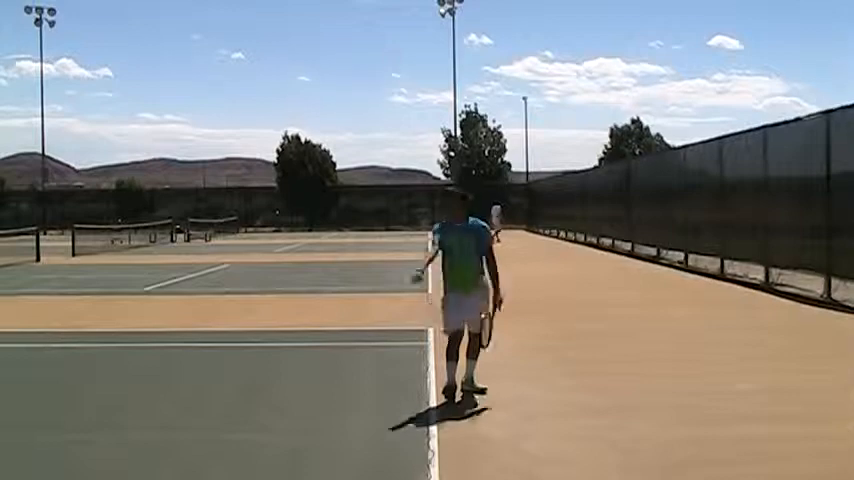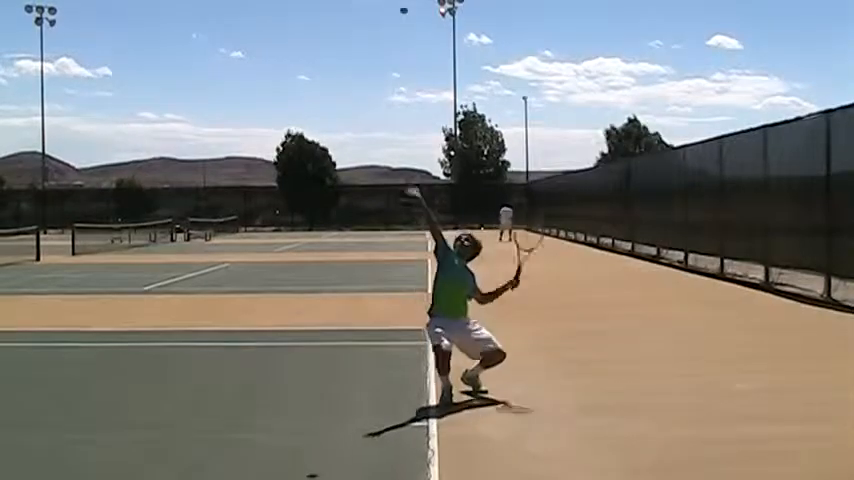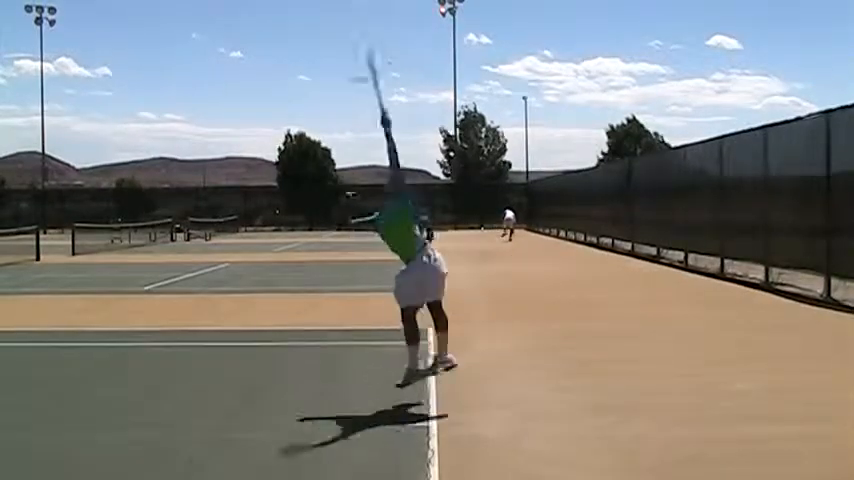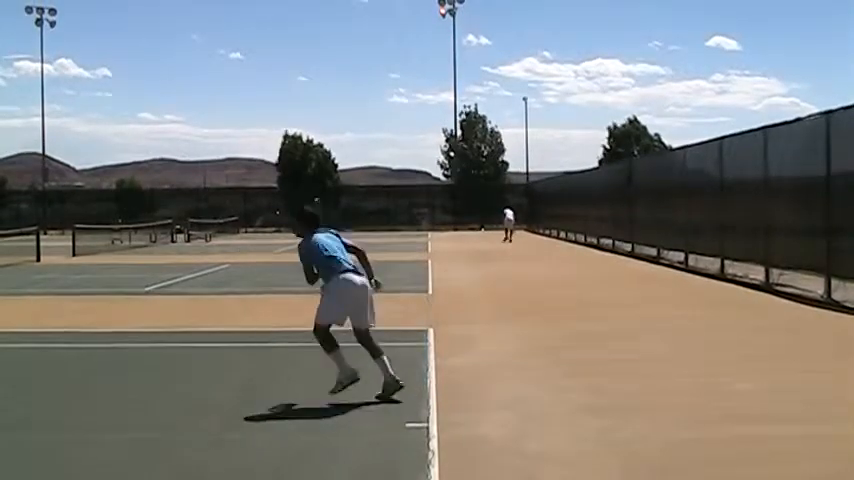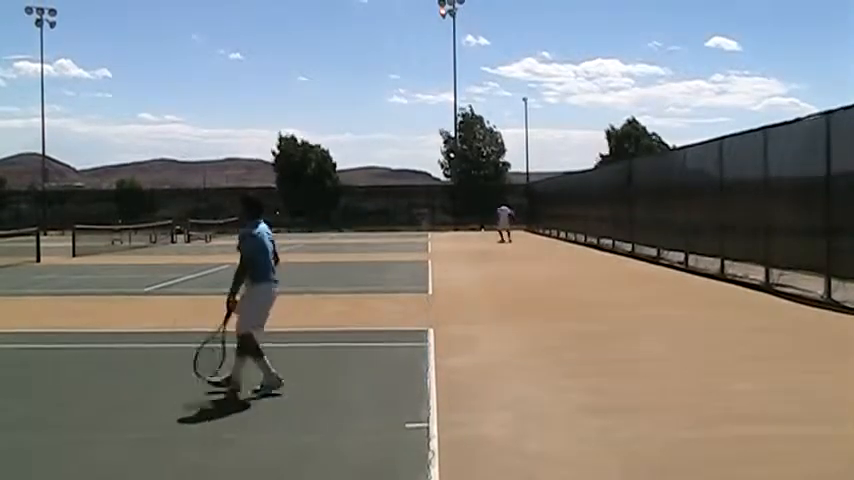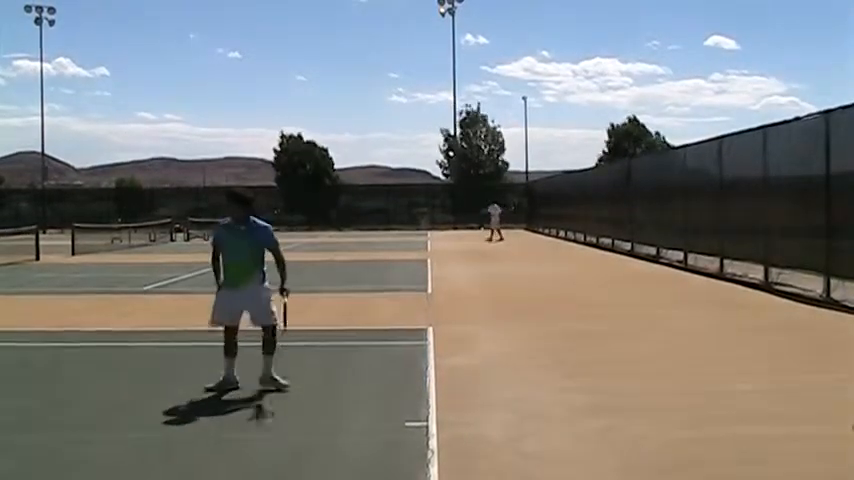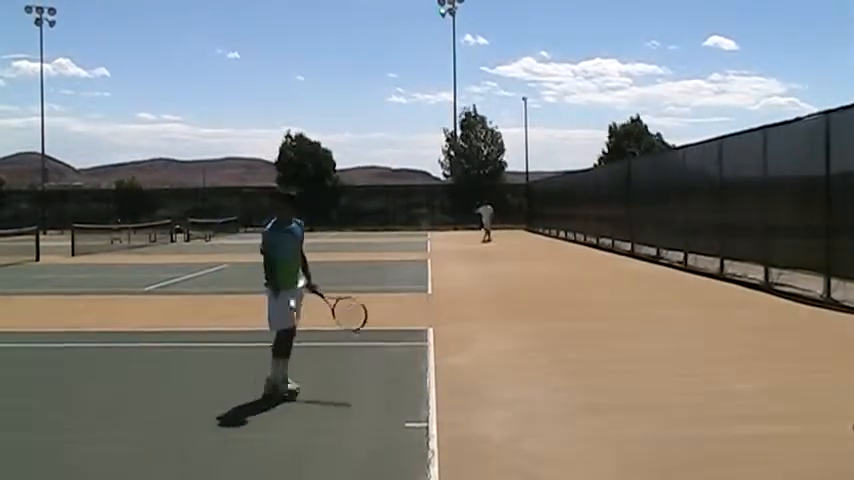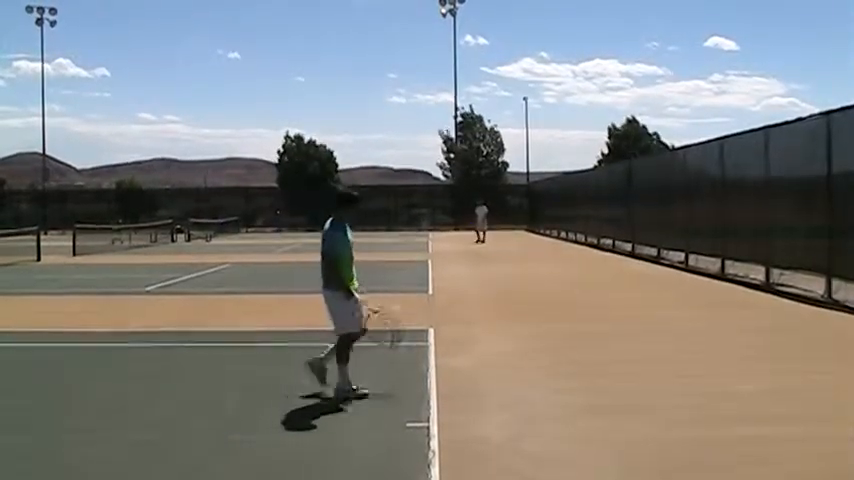
dt=0.5s
person 1, frame 1
left shoulder: (480, 228)
right shoulder: (441, 229)
left elbow: (490, 260)
right elbow: (436, 250)
left wrist: (497, 290)
right wrist: (424, 267)
left hip: (477, 289)
right hip: (454, 292)
left knee: (475, 335)
right knee: (455, 335)
left ankle: (468, 379)
right ankle: (450, 382)
person 1, frame 2
left shoulder: (469, 275)
right shoulder: (448, 257)
left elbow: (483, 299)
right elbow: (434, 228)
left wrist: (508, 286)
right wrist: (421, 202)
left hip: (464, 323)
right hip: (440, 321)
left knee: (498, 354)
right knee: (443, 351)
left ankle: (472, 374)
right ankle: (446, 387)
person 1, frame 3
left shoulder: (400, 197)
right shoulder: (380, 219)
left elbow: (395, 171)
left wrist: (387, 130)
left hip: (425, 259)
right hip: (412, 266)
left knee: (433, 304)
right knee: (407, 314)
left ankle: (443, 355)
right ankle: (413, 366)
person 1, frame 4
left shoulder: (305, 245)
right shoulder: (331, 234)
left elbow: (311, 279)
right elbow: (360, 252)
right wrist: (371, 277)
left hip: (339, 283)
right hip: (360, 282)
left knee: (321, 329)
right knee: (364, 336)
left ankle: (346, 371)
right ankle: (390, 379)
person 1, frame 5
left shoulder: (248, 234)
right shoulder: (263, 229)
left elbow: (244, 267)
right elbow: (275, 259)
left wrist: (232, 294)
left hip: (259, 288)
right hip: (268, 287)
left knee: (245, 334)
right knee: (244, 332)
left ankle: (271, 378)
right ankle: (235, 378)
person 1, frame 6
left shoulder: (262, 230)
right shoulder: (222, 230)
left elbow: (277, 256)
right elbow: (215, 256)
left wrist: (283, 283)
right wrist: (218, 281)
left hip: (255, 287)
right hip: (230, 288)
left knee: (269, 327)
right knee: (229, 331)
left ankle: (267, 374)
right ankle: (229, 378)
person 1, frame 7
left shoulder: (298, 226)
right shoulder: (271, 232)
right elbow: (268, 264)
left wrist: (308, 278)
right wrist: (276, 287)
left hip: (295, 286)
right hip: (279, 289)
left knee: (287, 332)
right knee: (285, 331)
left ankle: (277, 380)
right ankle: (278, 381)
person 1, frame 8
left shoulder: (343, 227)
right shoulder: (333, 231)
right elbow: (329, 264)
right wrist: (346, 289)
left hip: (347, 288)
right hip: (339, 291)
left knee: (358, 331)
right knee: (348, 334)
left ankle: (319, 361)
right ankle: (343, 386)
